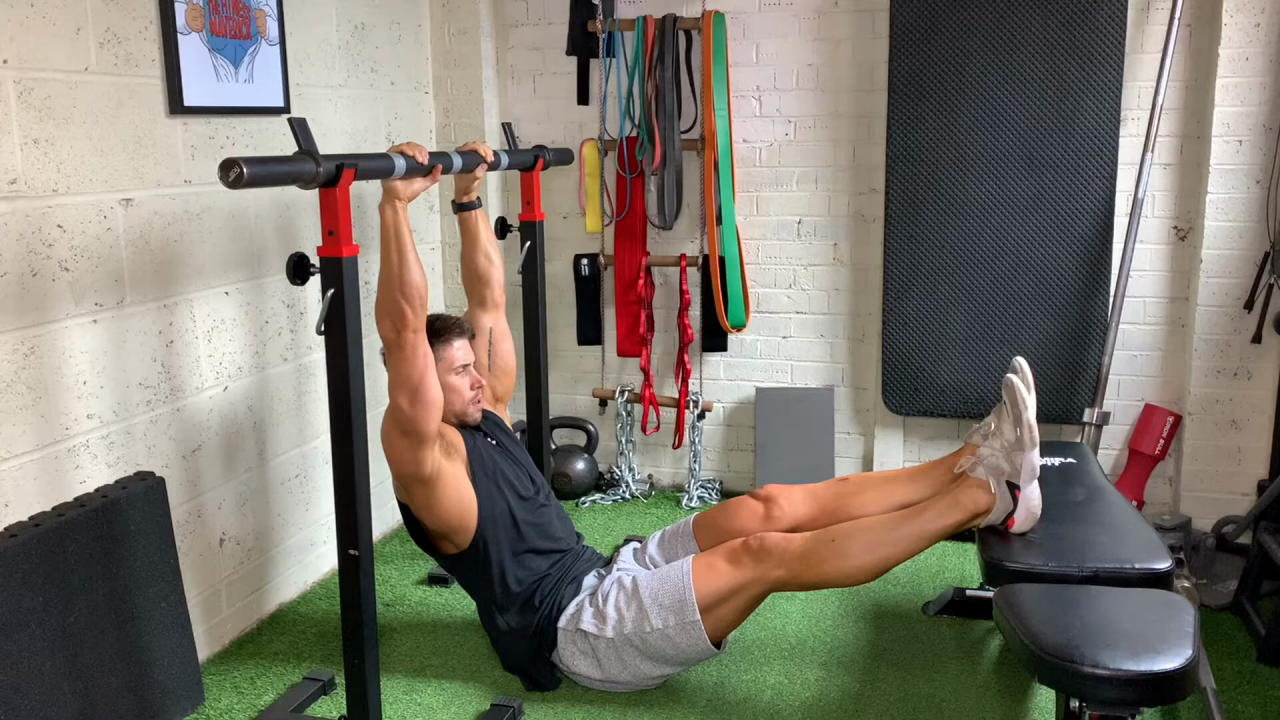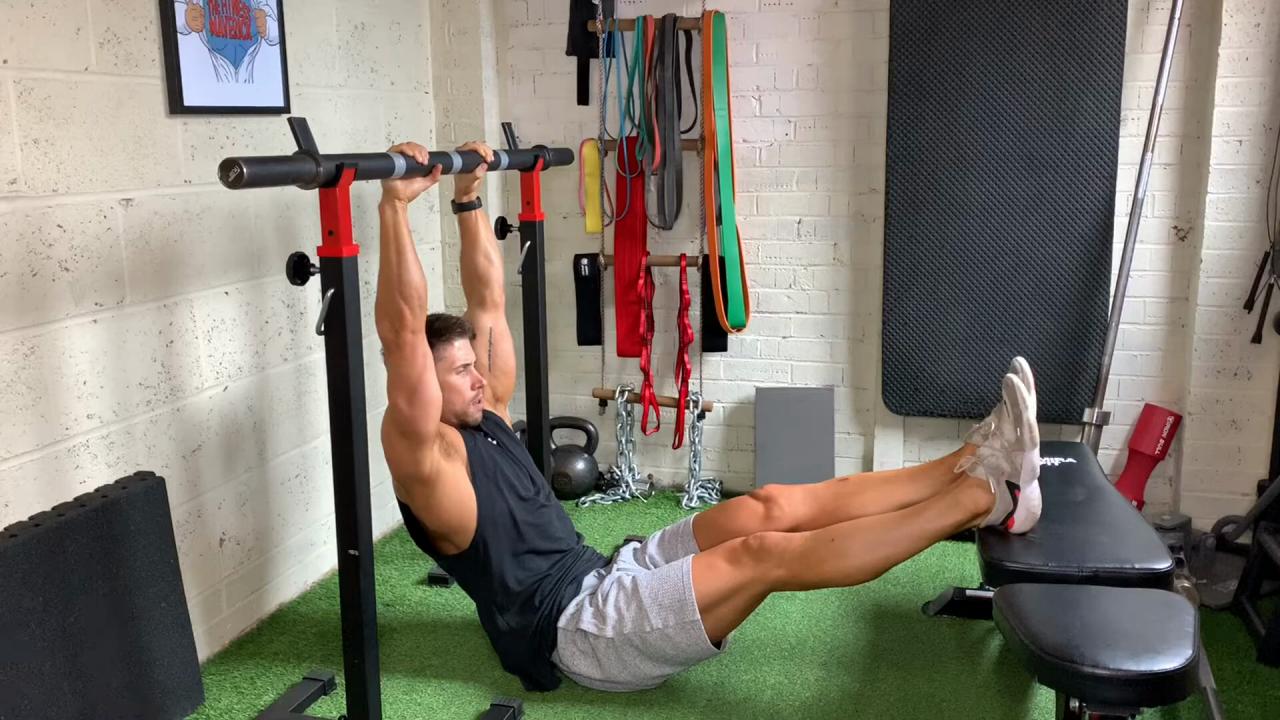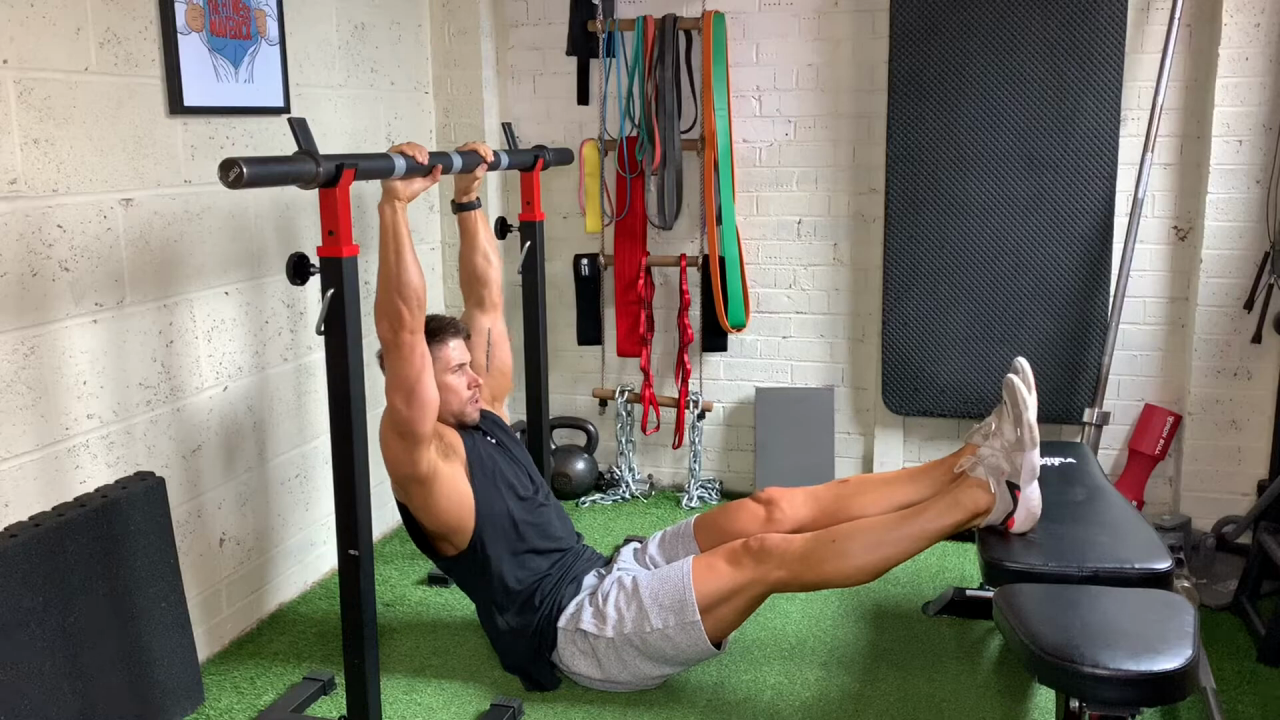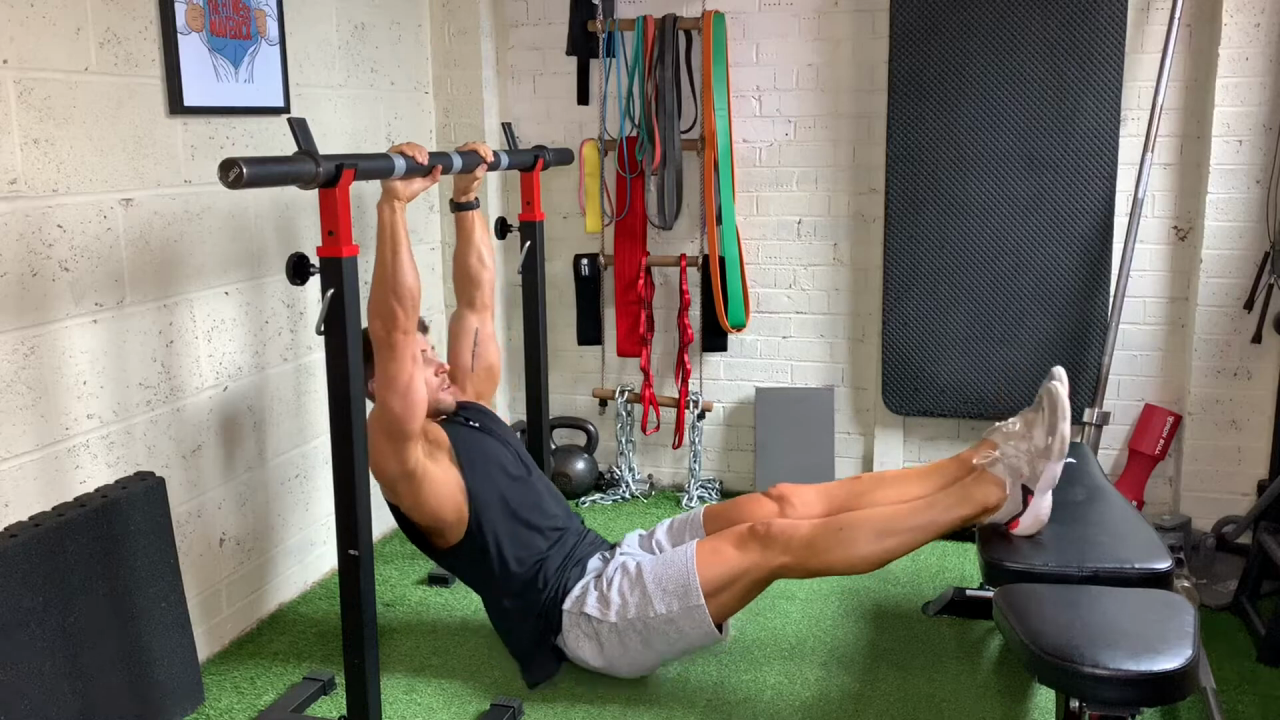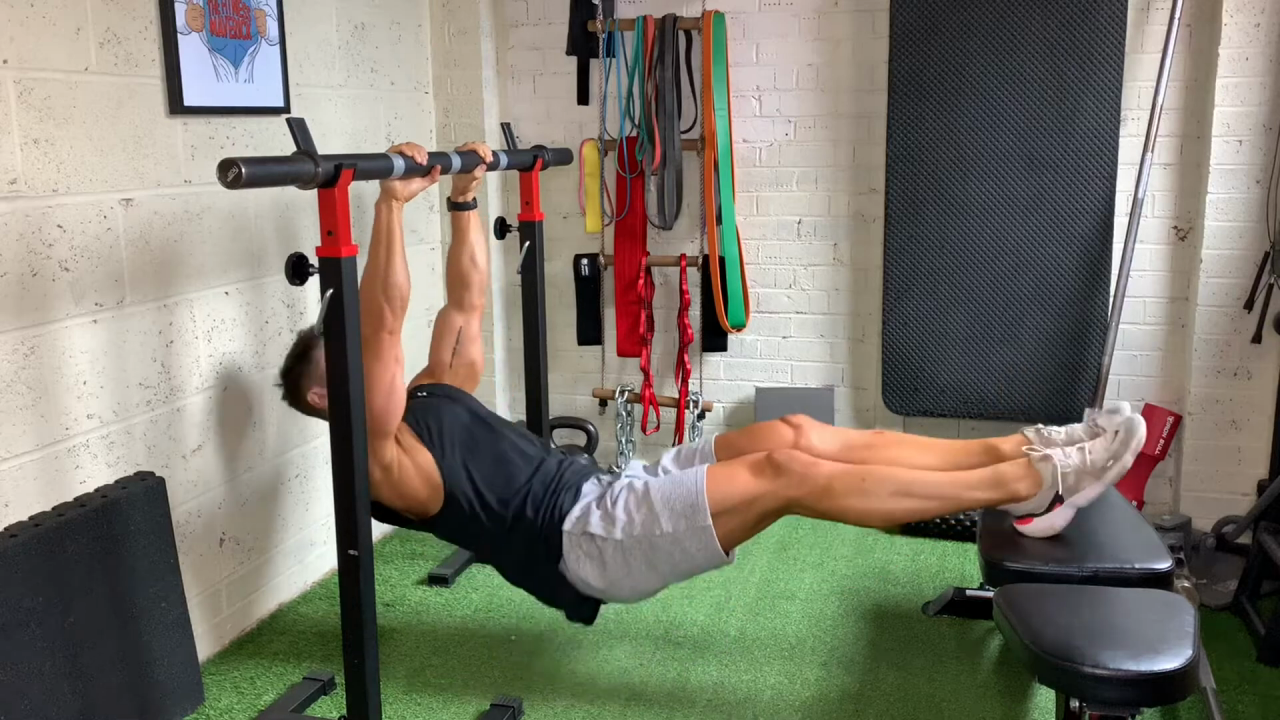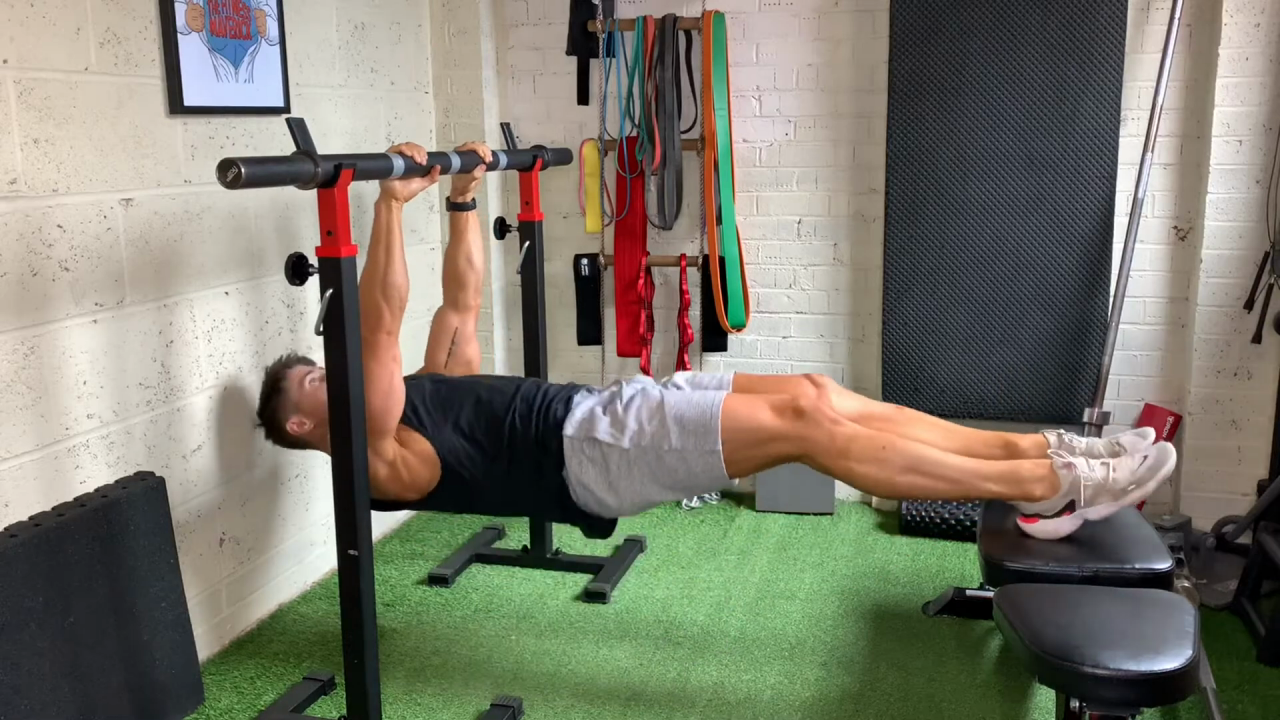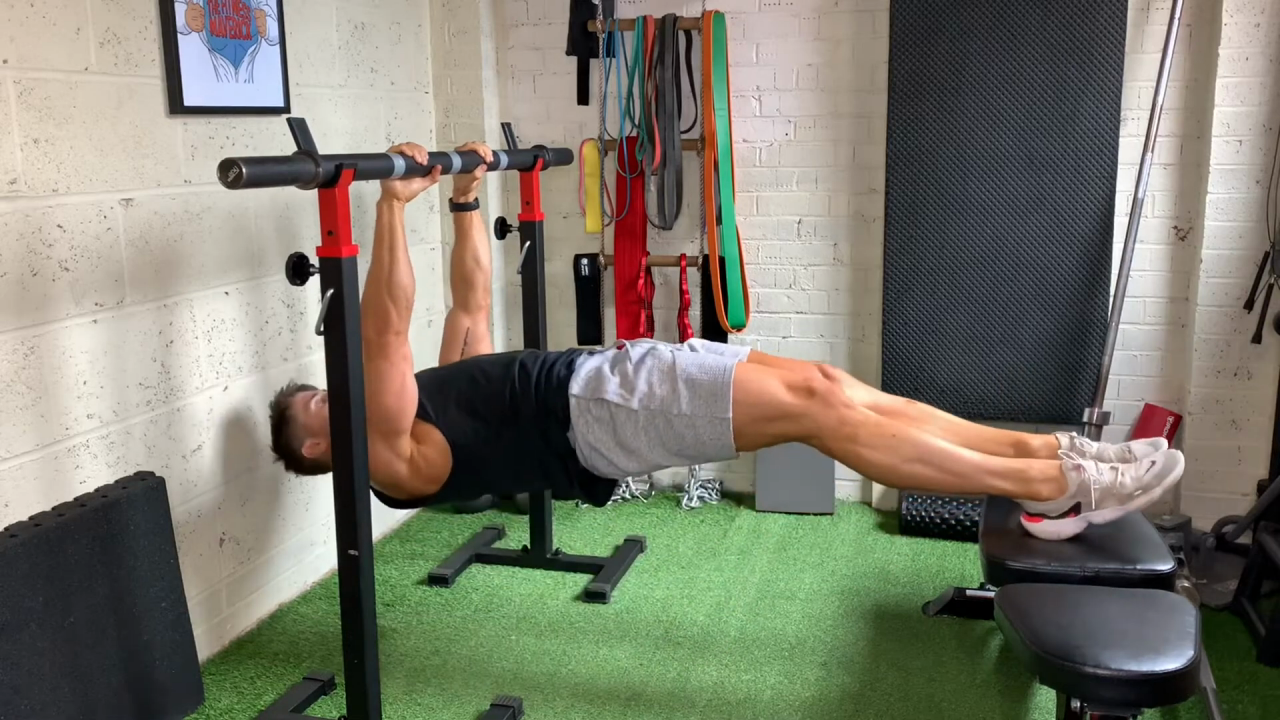
dt=0.3s
person 1, frame 1
left shoulder: (483, 415)
right shoulder: (424, 455)
left elbow: (488, 308)
right elbow: (403, 334)
left wrist: (469, 199)
right wrist: (395, 205)
left hip: (604, 581)
right hip: (577, 629)
left knee: (769, 507)
right knee: (764, 553)
left ankle: (971, 464)
right ankle: (989, 495)
person 1, frame 2
left shoulder: (484, 416)
right shoulder: (424, 455)
left elbow: (487, 307)
right elbow: (402, 333)
left wrist: (468, 199)
right wrist: (395, 205)
left hip: (602, 581)
right hip: (578, 631)
left knee: (768, 508)
right knee: (765, 553)
left ankle: (971, 464)
right ankle: (987, 494)
person 1, frame 3
left shoulder: (479, 416)
right shoulder: (422, 455)
left elbow: (484, 309)
right elbow: (400, 333)
left wrist: (468, 200)
right wrist: (394, 204)
left hip: (605, 581)
right hip: (580, 628)
left knee: (771, 509)
right knee: (765, 554)
left ankle: (973, 464)
right ankle: (990, 494)
person 1, frame 4
left shoulder: (465, 409)
right shoulder: (408, 454)
left elbow: (476, 310)
right elbow: (390, 332)
left wrist: (466, 199)
right wrist: (393, 205)
left hip: (608, 569)
right hip: (583, 614)
left knee: (778, 504)
right knee: (770, 540)
left ankle: (989, 462)
right ankle: (1001, 491)
person 1, frame 5
left shoulder: (430, 395)
right shoulder: (376, 457)
left elbow: (466, 306)
right elbow: (380, 326)
left wrist: (464, 200)
right wrist: (390, 205)
left hip: (606, 496)
right hip: (590, 533)
left knee: (795, 435)
right knee: (784, 470)
left ankle: (1021, 453)
right ankle: (1034, 488)
person 1, frame 6
left shoulder: (425, 392)
right shoulder: (377, 458)
left elbow: (461, 306)
right elbow: (380, 327)
left wrist: (464, 198)
right wrist: (389, 205)
left hip: (609, 417)
right hip: (591, 446)
left knee: (818, 396)
right knee: (802, 420)
left ankle: (1039, 451)
right ankle: (1049, 488)
person 1, frame 7
left shoulder: (433, 400)
right shoulder: (394, 458)
left elbow: (470, 307)
right elbow: (384, 330)
left wrist: (464, 199)
right wrist: (390, 204)
left hip: (614, 375)
right hip: (603, 406)
left knee: (830, 386)
right knee: (816, 408)
left ankle: (1046, 454)
right ankle: (1060, 489)
